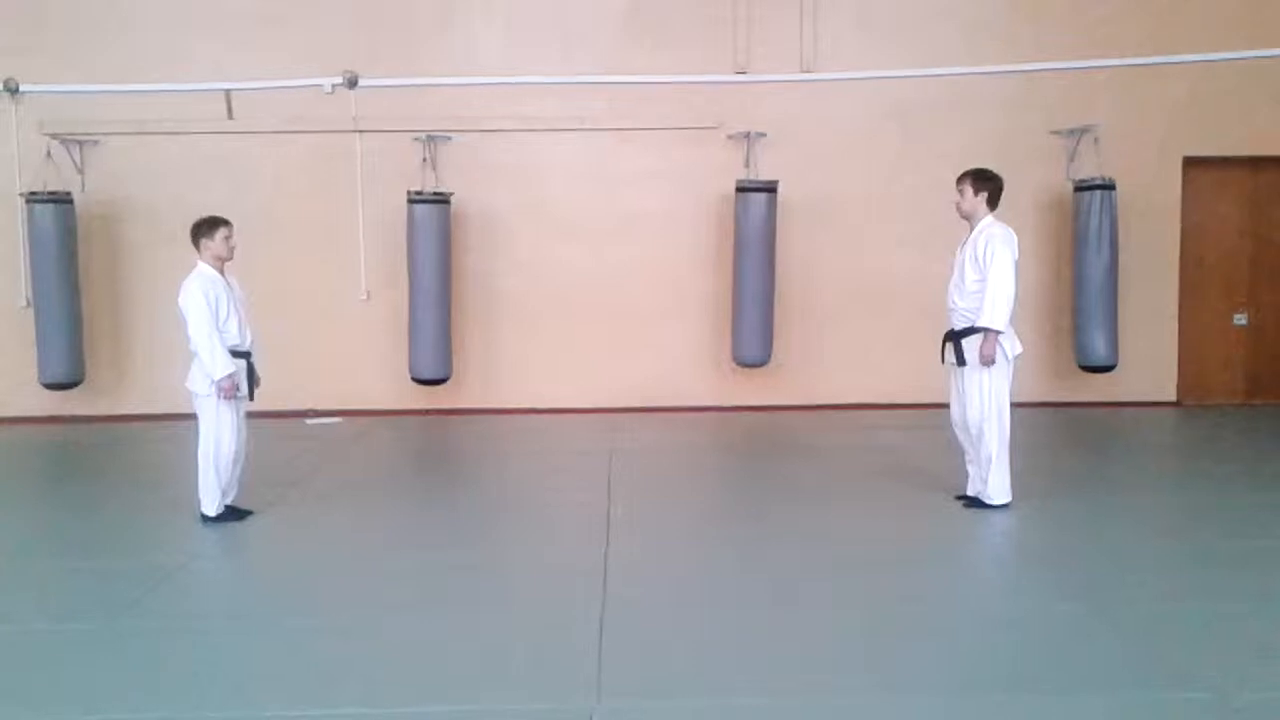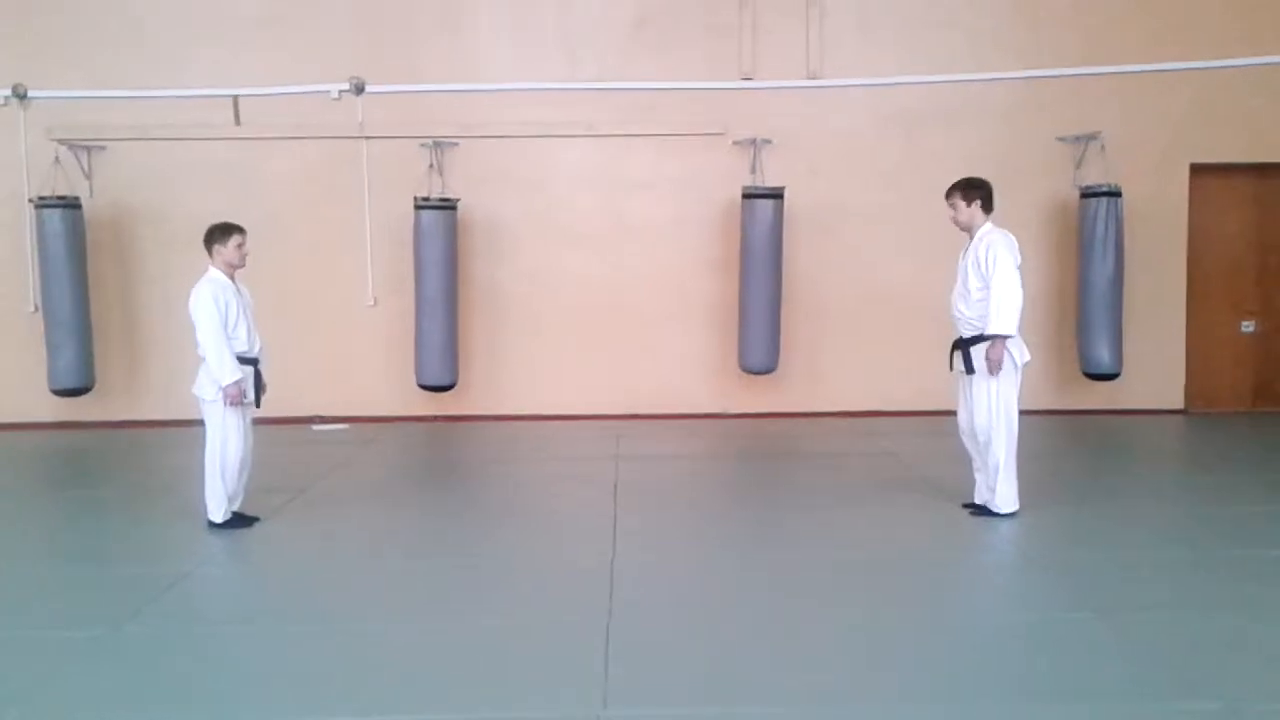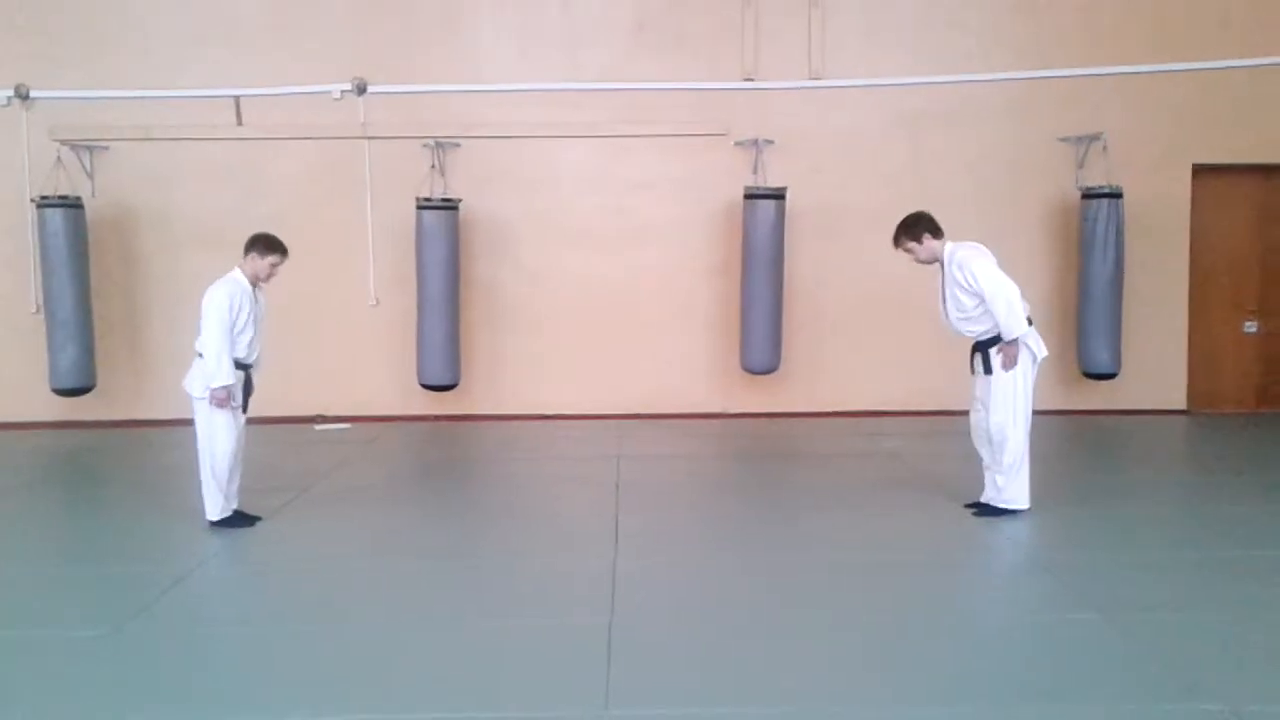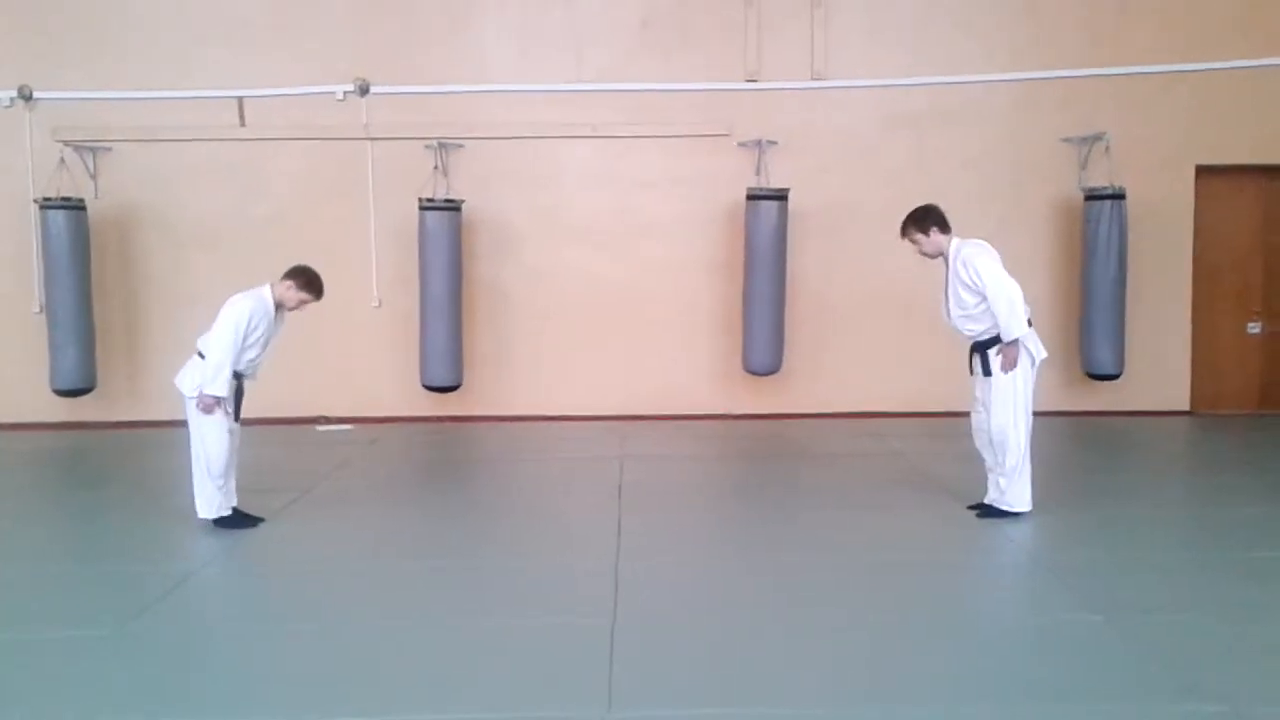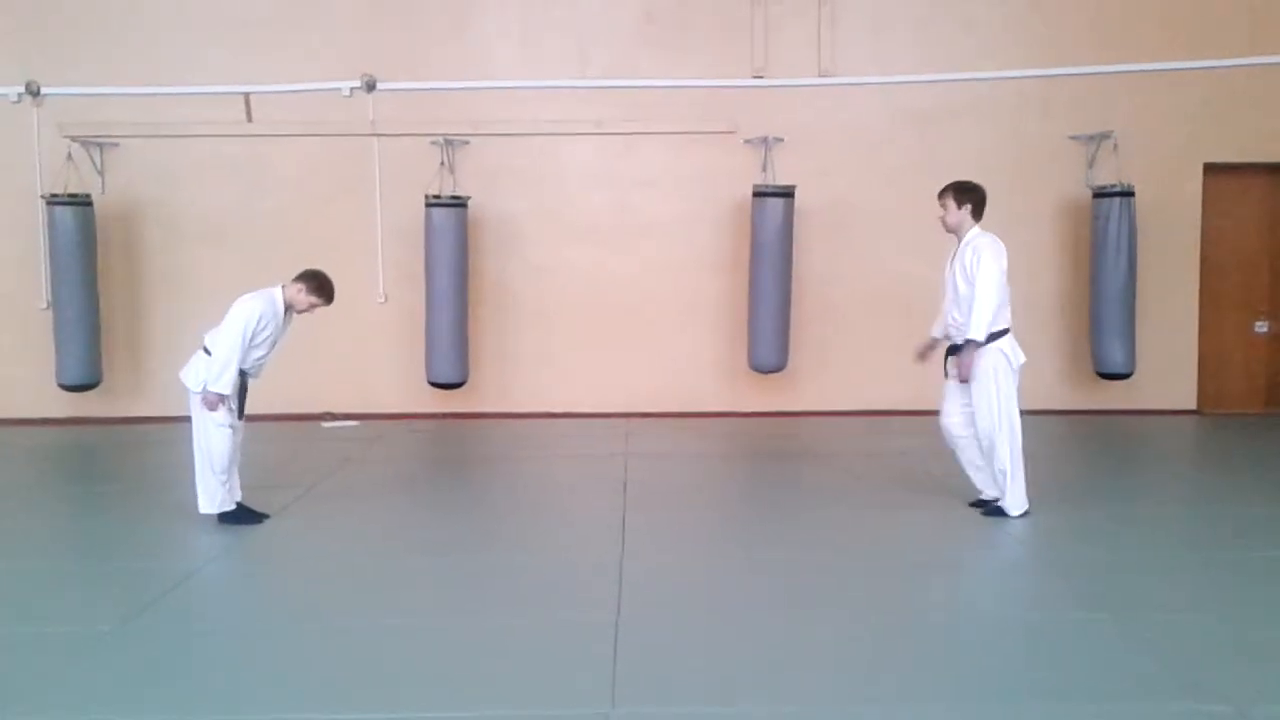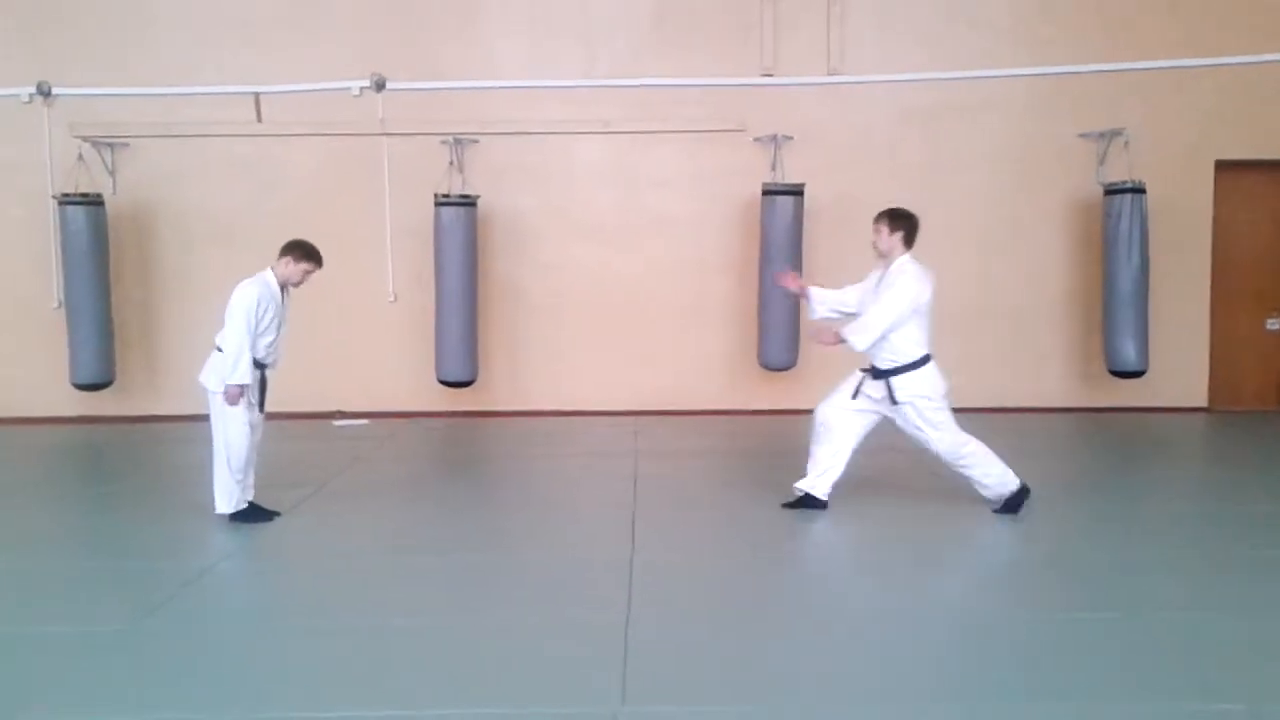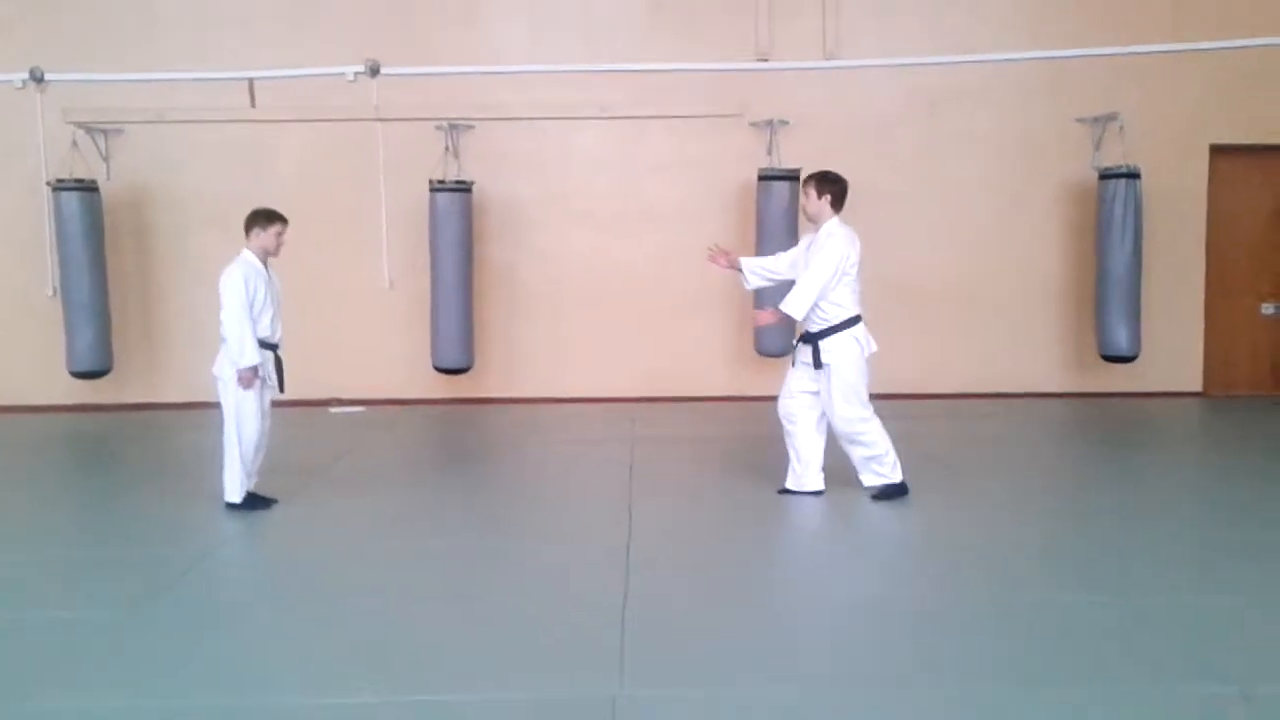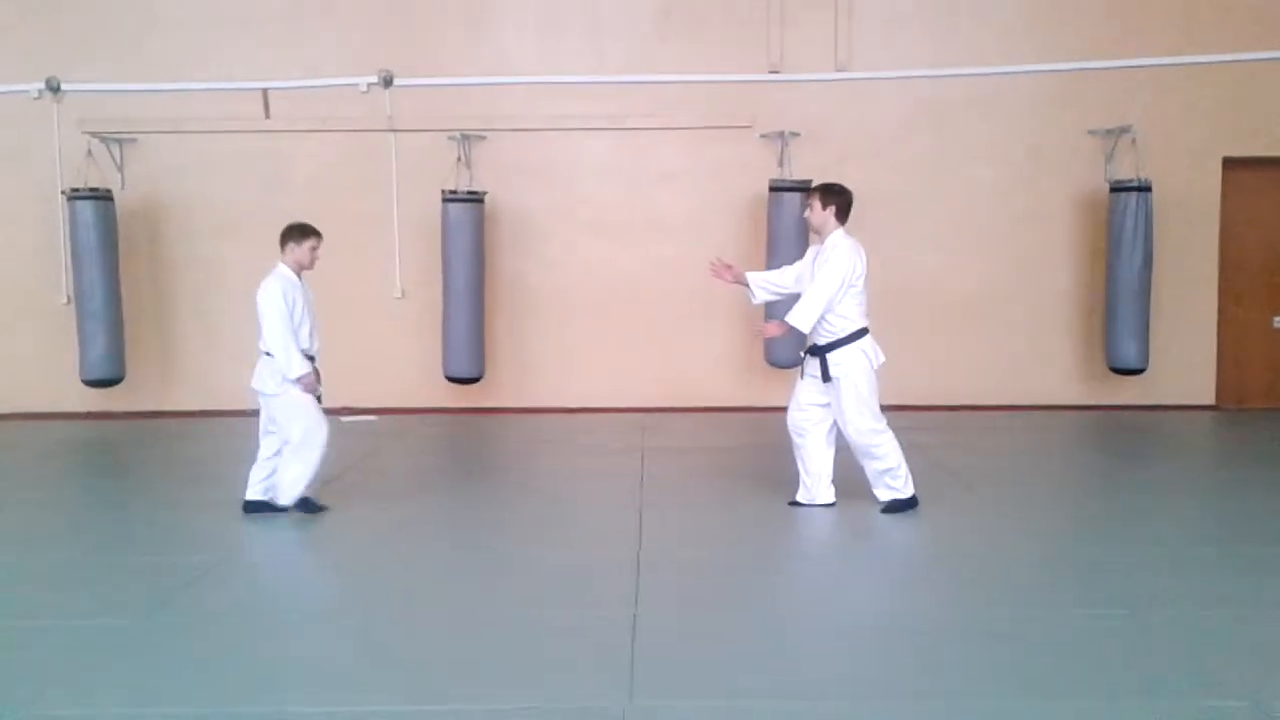
dt=0.5s
person 1, frame 1
left shoulder: (996, 236)
right shoulder: (974, 238)
left elbow: (1001, 290)
left wrist: (990, 337)
left hip: (984, 342)
right hip: (964, 341)
left knee: (985, 418)
right knee: (964, 417)
left ankle: (995, 493)
right ankle: (979, 486)
person 1, frame 2
left shoulder: (997, 242)
right shoulder: (975, 245)
left elbow: (1007, 293)
left wrist: (998, 342)
left hip: (992, 349)
right hip: (972, 349)
left knee: (993, 426)
right knee: (971, 424)
left ankle: (1002, 501)
right ankle: (987, 494)
person 1, frame 3
left shoulder: (966, 257)
right shoulder: (950, 264)
left elbow: (1005, 295)
left wrist: (1011, 342)
right wrist: (990, 347)
left hip: (1010, 347)
right hip: (989, 349)
left knee: (1005, 424)
right knee: (983, 423)
left ankle: (1010, 498)
right ankle: (994, 493)
person 1, frame 4
left shoulder: (972, 254)
right shoulder: (955, 260)
left elbow: (1007, 295)
left wrist: (1011, 343)
right wrist: (996, 347)
left hip: (1008, 349)
right hip: (988, 351)
left knee: (1006, 426)
right knee: (985, 425)
left ankle: (1013, 501)
right ankle: (998, 495)
person 1, frame 5
left shoulder: (985, 246)
right shoulder: (962, 249)
left elbow: (986, 299)
left wrist: (971, 347)
right wrist: (936, 338)
left hip: (989, 353)
right hip: (965, 352)
left knee: (995, 429)
right knee: (955, 424)
left ankle: (1012, 502)
right ankle: (992, 491)
person 1, frame 6
left shoulder: (913, 277)
right shoulder: (882, 275)
left elbow: (881, 318)
right elbow: (850, 300)
left wrist: (841, 337)
right wrist: (807, 292)
left hip: (910, 380)
right hip: (878, 378)
left knee: (947, 440)
right knee: (831, 417)
left ankle: (1010, 490)
right ankle: (814, 493)
person 1, frame 7
left shoulder: (840, 239)
right shoulder: (814, 240)
left elbow: (814, 283)
right elbow: (782, 265)
left wrist: (778, 314)
right wrist: (736, 264)
left hip: (841, 342)
right hip: (815, 342)
left knee: (850, 416)
right knee: (795, 406)
left ankle: (890, 480)
right ankle: (806, 481)
person 1, frame 8
left shoulder: (846, 250)
right shoulder: (819, 253)
left elbow: (820, 295)
right elbow: (789, 279)
left wrist: (785, 325)
right wrist: (740, 278)
left hip: (848, 355)
right hip: (823, 355)
left knee: (863, 428)
right knee: (804, 420)
left ankle: (901, 493)
right ankle: (816, 493)
person 2, frame 1
left shoulder: (228, 282)
right shoulder: (197, 285)
right elbow: (205, 336)
left wrist: (248, 368)
right wrist: (223, 374)
left hip: (236, 370)
right hip: (216, 376)
left knee: (235, 442)
right knee: (219, 443)
left ankle: (224, 501)
right ankle: (212, 508)
person 2, frame 2
left shoulder: (238, 288)
right shoulder: (208, 291)
right elbow: (213, 342)
left wrist: (256, 374)
right wrist: (230, 381)
left hip: (243, 377)
right hip: (223, 382)
left knee: (241, 448)
right knee: (226, 449)
left ankle: (230, 508)
right ankle: (219, 514)
person 2, frame 3
left shoulder: (254, 293)
right shoulder: (224, 292)
right elbow: (215, 342)
left wrist: (246, 378)
right wrist: (220, 385)
left hip: (236, 378)
right hip: (216, 381)
left knee: (233, 446)
right knee: (219, 447)
left ankle: (228, 506)
right ankle: (218, 512)
person 2, frame 4
left shoulder: (276, 312)
right shoulder: (247, 306)
right elbow: (222, 350)
left wrist: (233, 387)
right wrist: (211, 391)
left hip: (227, 382)
right hip: (205, 381)
left knee: (227, 444)
right knee: (214, 446)
left ankle: (227, 505)
right ankle: (218, 511)
person 2, frame 5
left shoulder: (284, 311)
right shoulder: (256, 306)
right elbow: (229, 348)
left wrist: (228, 387)
right wrist: (216, 389)
left hip: (232, 377)
right hip: (210, 375)
left knee: (231, 441)
right knee: (217, 442)
left ankle: (232, 501)
right ankle: (222, 507)
person 2, frame 6
left shoulder: (281, 293)
right shoulder: (253, 290)
right elbow: (237, 339)
right wrist: (235, 382)
left hip: (250, 375)
right hip: (231, 376)
left knee: (249, 440)
right knee: (235, 441)
left ankle: (244, 500)
right ankle: (233, 506)
person 2, frame 7
left shoulder: (265, 272)
right shoulder: (238, 273)
right elbow: (236, 323)
right wrist: (246, 365)
left hip: (262, 361)
right hip: (243, 364)
left knee: (257, 429)
right knee: (244, 430)
left ankle: (244, 488)
right ankle: (236, 494)
person 2, frame 8
left shoulder: (295, 284)
right shoulder: (276, 285)
right elbow: (278, 337)
left wrist: (305, 370)
right wrist: (302, 372)
left hip: (289, 373)
right hip: (282, 374)
left knee: (279, 437)
right knee: (312, 431)
left ankle: (258, 497)
right ankle: (289, 495)
